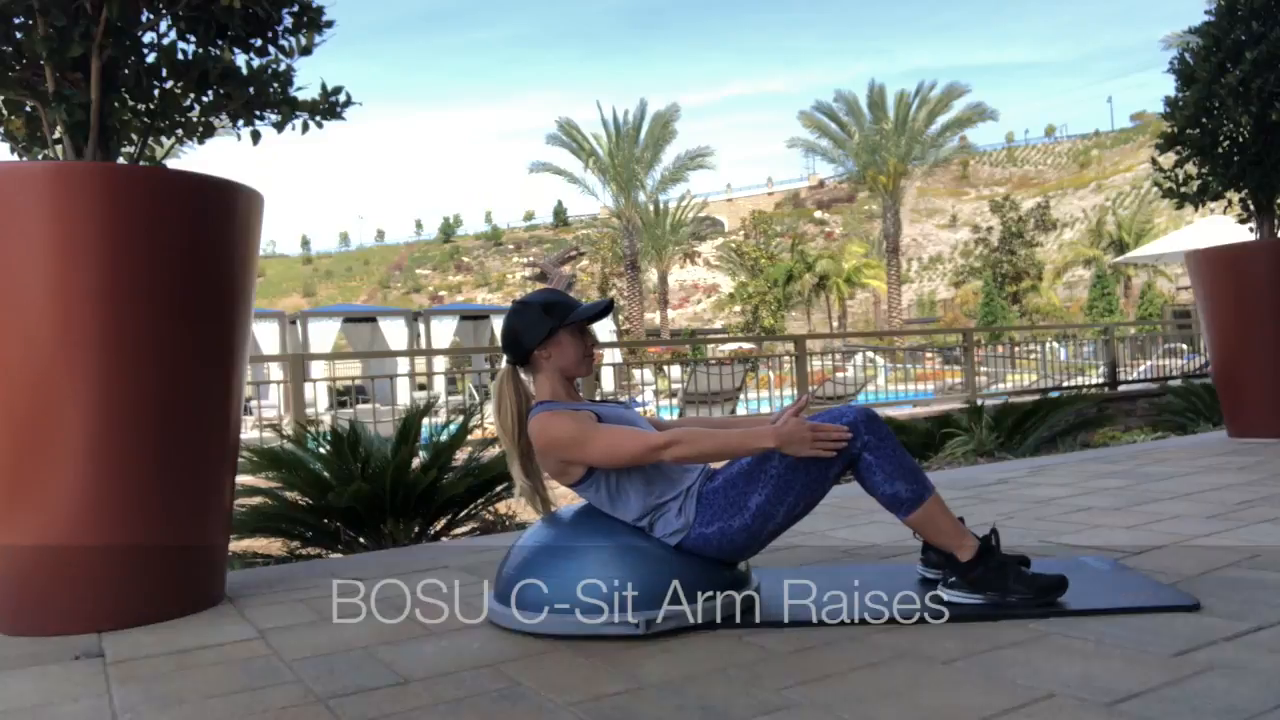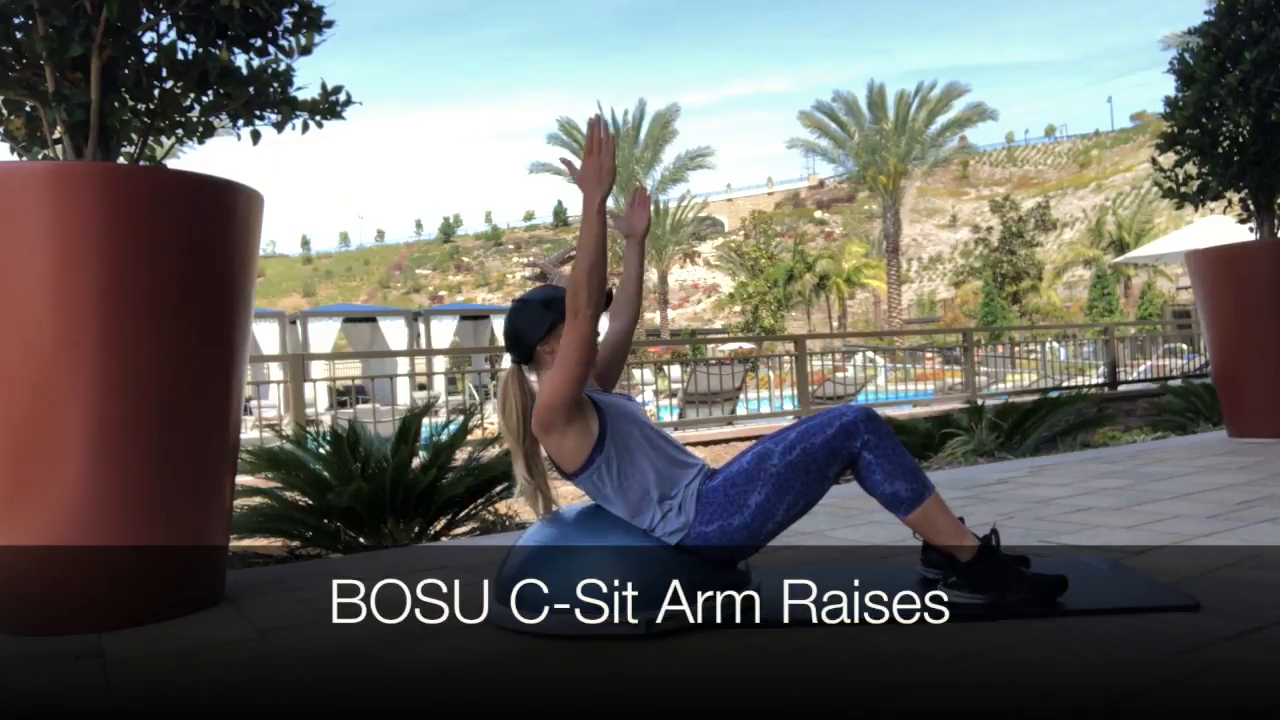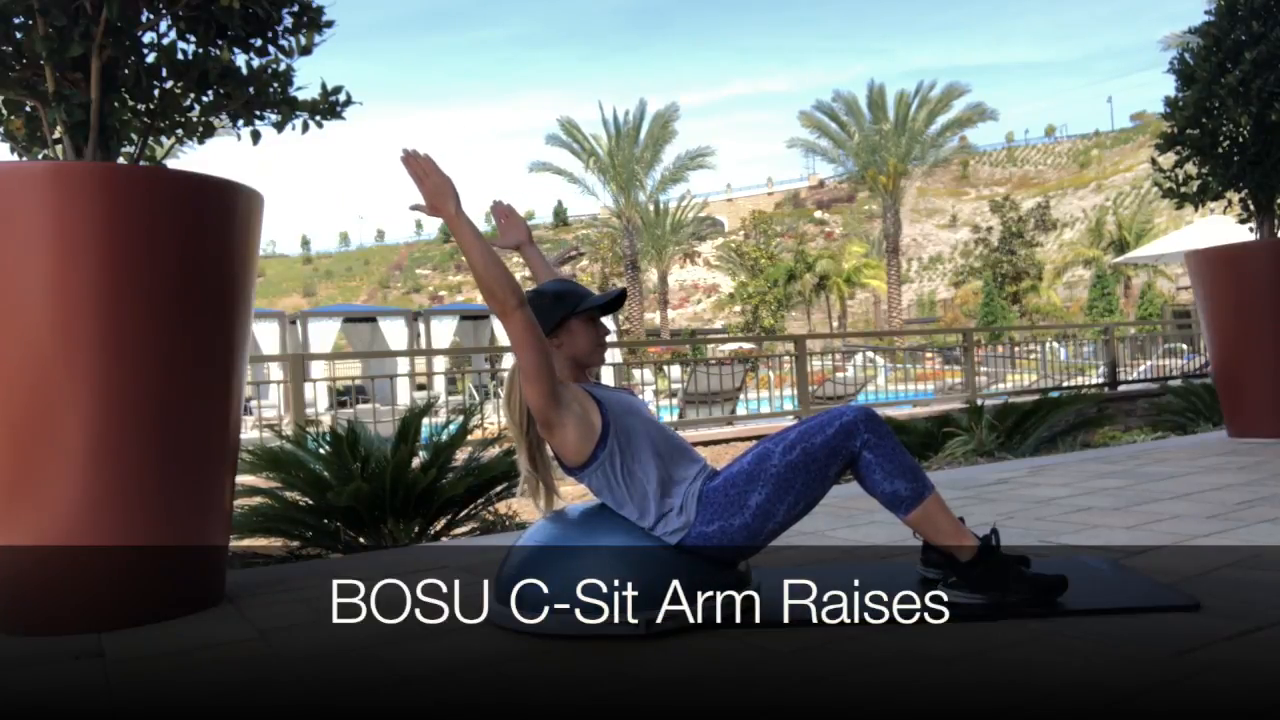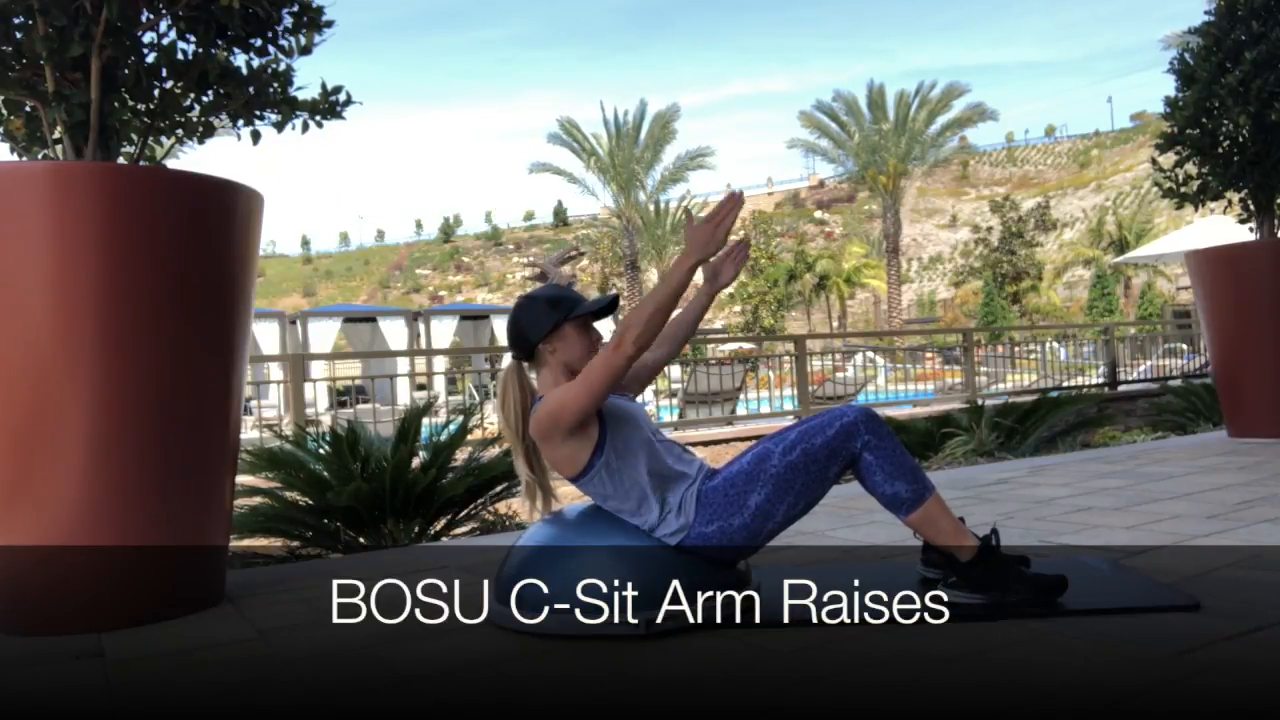
dt=0.7s
person 1, frame 1
left shoulder: (581, 412)
right shoulder: (550, 428)
left elbow: (678, 425)
right elbow: (662, 448)
left wrist: (768, 423)
right wrist: (771, 439)
left hip: (708, 502)
right hip: (701, 523)
left knee: (852, 425)
right knee: (857, 428)
left ankle: (951, 551)
right ankle: (974, 565)
person 1, frame 2
left shoulder: (589, 393)
right shoulder: (555, 412)
left elbow: (622, 316)
right elbow: (584, 309)
left wrist: (635, 240)
right wrist: (593, 200)
left hip: (708, 508)
right hip: (701, 524)
left knee: (852, 426)
right knee: (857, 427)
left ankle: (953, 551)
right ankle: (972, 562)
person 1, frame 3
left shoulder: (581, 393)
right shoulder: (554, 407)
left elbow: (559, 306)
right elbow: (513, 309)
left wrist: (526, 246)
right wrist: (453, 213)
left hip: (710, 506)
right hip: (708, 521)
left knee: (853, 426)
right knee: (858, 427)
left ankle: (953, 551)
right ankle: (973, 563)
person 1, frame 4
left shoulder: (585, 405)
right shoulder: (552, 417)
left elbow: (660, 353)
right elbow: (628, 345)
left wrist: (710, 286)
right wrist: (687, 258)
left hip: (709, 499)
right hip: (702, 521)
left knee: (852, 423)
right knee: (857, 427)
left ankle: (952, 551)
right ankle: (972, 565)
